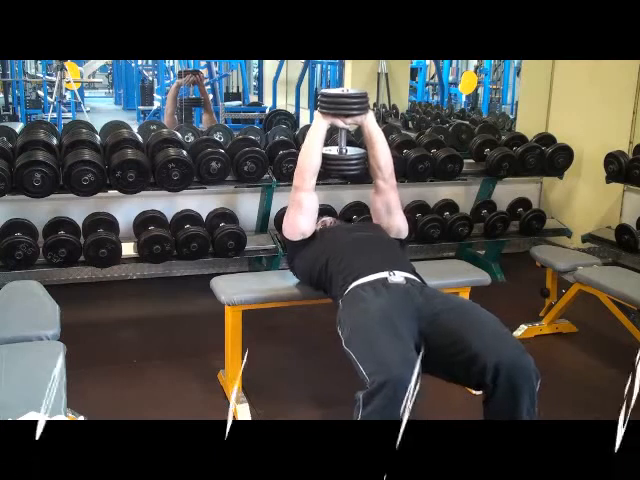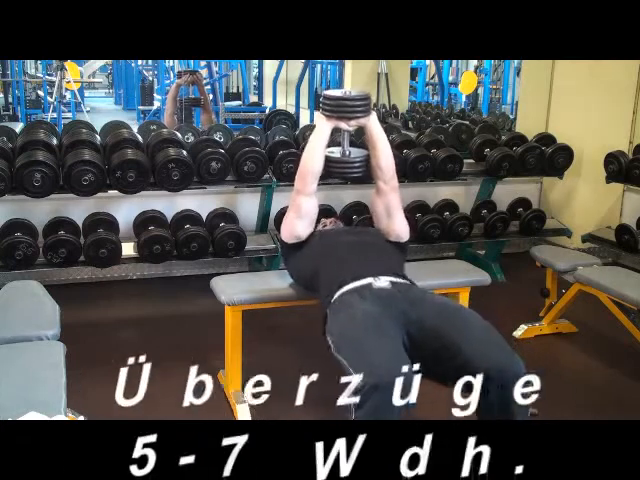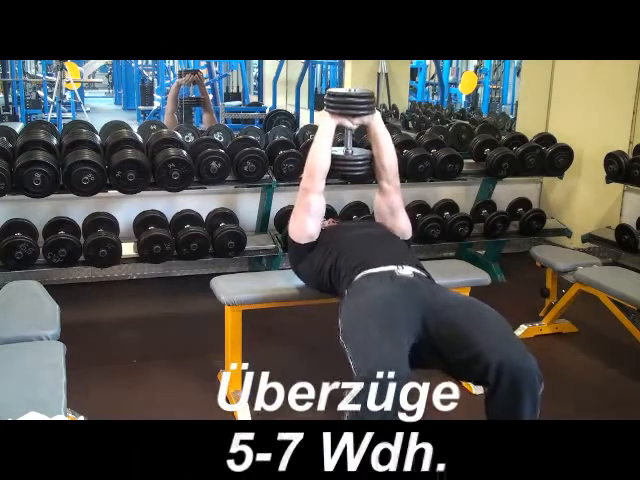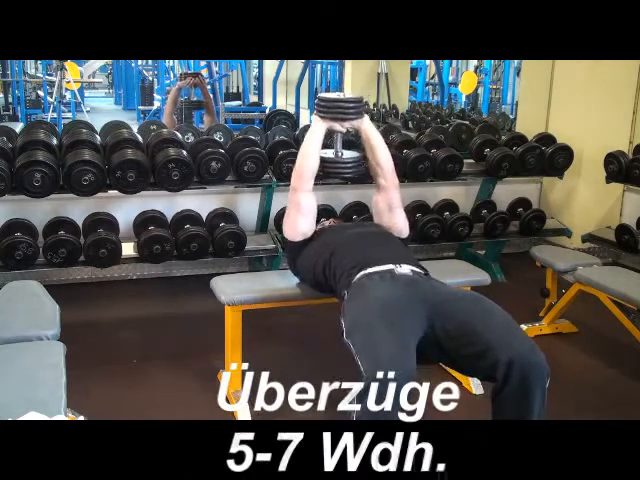
dt=1s
person 1, frame 1
left shoulder: (382, 234)
right shoulder: (306, 245)
left elbow: (384, 183)
right elbow: (303, 187)
left wrist: (368, 121)
right wrist: (321, 123)
left hip: (421, 293)
right hip: (366, 295)
left knee: (514, 366)
right knee: (394, 377)
person 1, frame 2
left shoulder: (385, 240)
right shoulder: (304, 246)
left elbow: (387, 186)
right elbow: (305, 190)
left wrist: (371, 123)
right wrist: (324, 127)
left hip: (411, 296)
right hip: (355, 300)
left knee: (503, 372)
right knee: (385, 380)
person 1, frame 3
left shoulder: (385, 232)
right shoulder: (309, 246)
left elbow: (389, 184)
right elbow: (311, 189)
left wrist: (374, 121)
right wrist: (328, 123)
left hip: (428, 290)
left knee: (518, 368)
right knee: (381, 375)
person 1, frame 4
left shoulder: (384, 233)
right shoulder: (306, 246)
left elbow: (387, 183)
right elbow: (301, 187)
left wrist: (363, 125)
right wrist: (319, 126)
left hip: (428, 286)
right hip: (371, 288)
left knee: (526, 363)
right knee: (389, 375)
